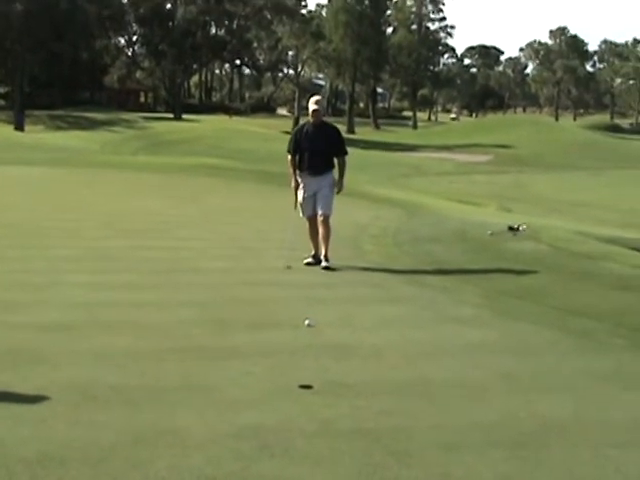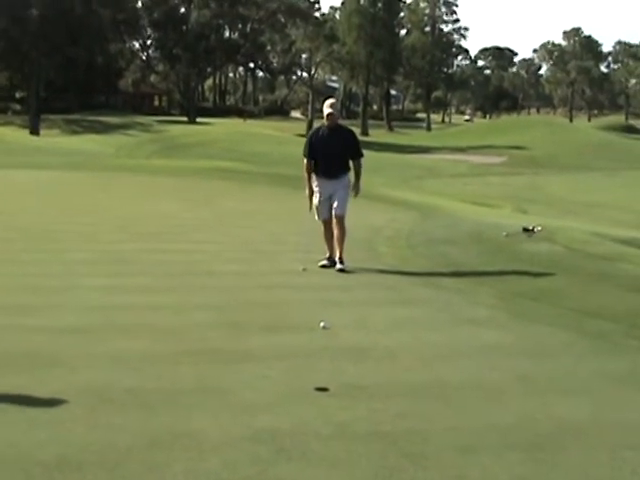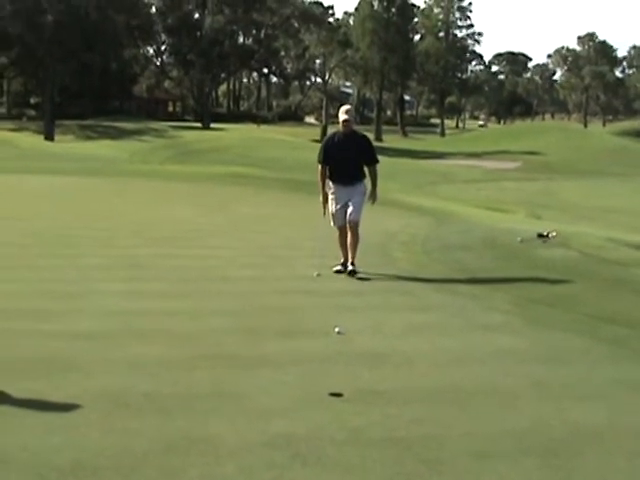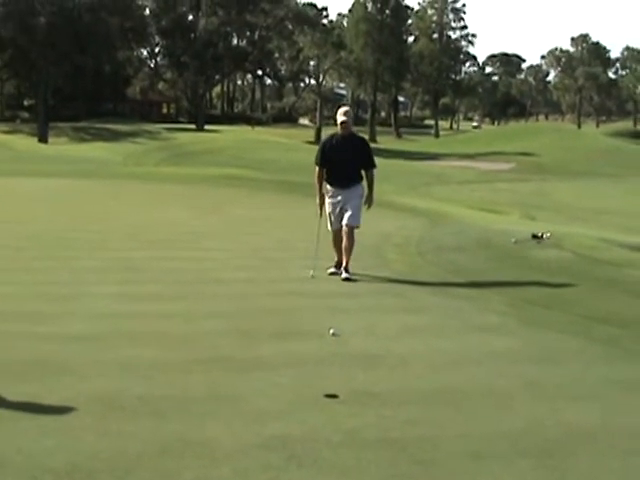
dt=0.3s
person 1, frame 1
left shoulder: (332, 131)
right shoulder: (300, 130)
left elbow: (341, 157)
right elbow: (292, 156)
left wrist: (341, 178)
right wrist: (294, 178)
left hip: (326, 179)
right hip: (305, 179)
left knee: (323, 218)
right knee: (310, 219)
left ankle: (325, 256)
right ankle: (315, 253)
person 1, frame 2
left shoulder: (348, 134)
right shoulder: (315, 134)
left elbow: (356, 160)
right elbow: (308, 161)
left wrist: (357, 181)
right wrist: (308, 184)
left hip: (341, 182)
right hip: (321, 182)
left knee: (339, 218)
right knee: (326, 221)
left ankle: (340, 258)
right ankle: (330, 256)
person 1, frame 3
left shoulder: (363, 141)
right shoulder: (330, 141)
left elbow: (372, 166)
right elbow: (322, 167)
left wrist: (374, 188)
right wrist: (322, 191)
left hip: (357, 188)
right hip: (336, 188)
left knee: (352, 224)
right knee: (341, 227)
left ankle: (352, 263)
right ankle: (344, 261)
person 1, frame 4
left shoulder: (361, 143)
right shoulder: (327, 142)
left elbow: (369, 170)
right elbow: (320, 169)
left wrist: (370, 193)
right wrist: (319, 193)
left hip: (354, 191)
right hip: (333, 191)
left knee: (348, 229)
right knee: (336, 231)
left ankle: (346, 268)
right ankle: (338, 261)
